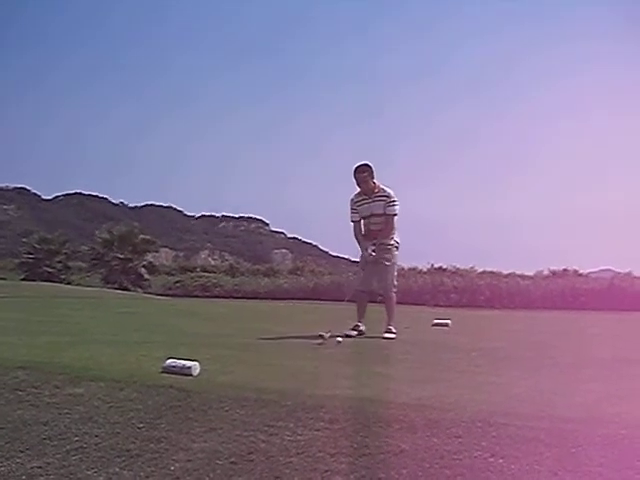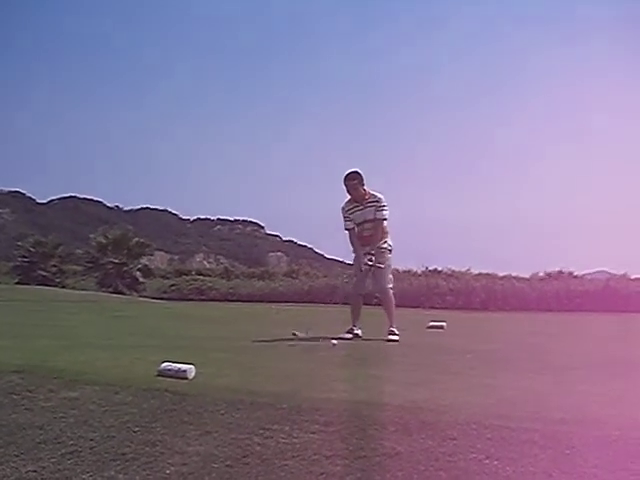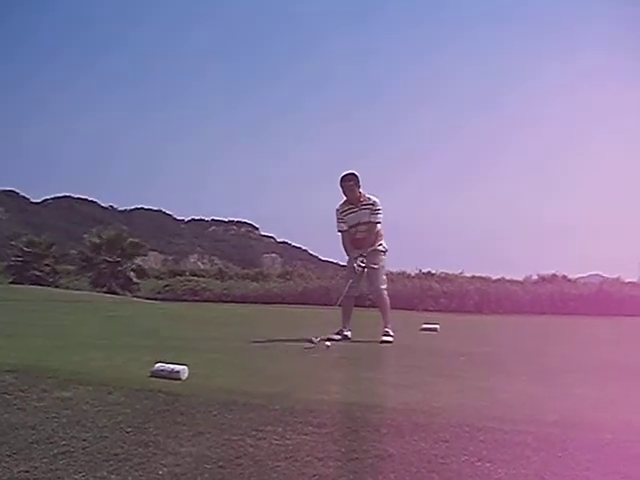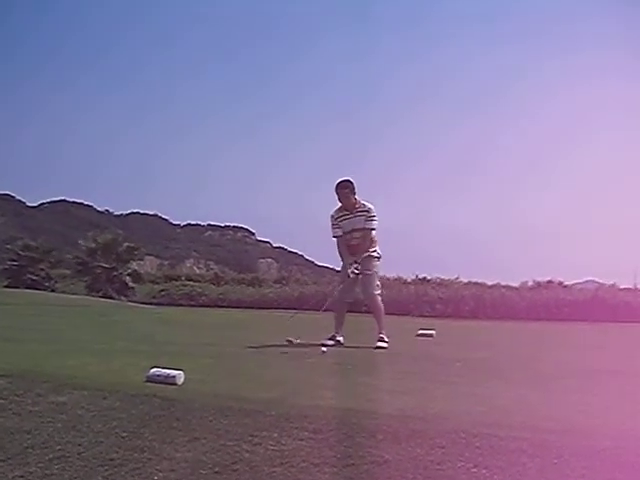
dt=0.7s
person 1, frame 1
left shoulder: (388, 195)
right shoulder: (355, 200)
left elbow: (389, 225)
right elbow: (357, 227)
left wrist: (375, 244)
right wrist: (364, 247)
left hip: (387, 244)
right hip: (368, 245)
left knee: (388, 286)
right knee: (362, 286)
left ankle: (390, 326)
right ankle: (359, 324)
person 1, frame 2
left shoulder: (378, 200)
right shoulder: (347, 208)
left elbow: (379, 229)
right elbow: (352, 234)
left wrist: (371, 252)
right wrist: (361, 254)
left hip: (380, 247)
right hip: (362, 250)
left knee: (384, 287)
right knee: (356, 289)
left ankle: (392, 328)
right ankle: (355, 327)
person 1, frame 3
left shoulder: (373, 203)
right shoulder: (341, 210)
left elbow: (372, 232)
right elbow: (345, 237)
left wrist: (364, 254)
right wrist: (353, 257)
left hip: (374, 249)
right hip: (355, 253)
left knee: (379, 289)
right knee: (348, 290)
left ankle: (387, 329)
right ankle: (345, 329)
person 1, frame 4
left shoulder: (368, 209)
right shoulder: (336, 215)
left elbow: (367, 238)
right elbow: (340, 242)
left wrist: (357, 260)
right wrist: (348, 263)
left hip: (368, 255)
right hip: (349, 259)
left knee: (372, 294)
right knee: (341, 296)
left ankle: (382, 335)
right ankle: (337, 334)
